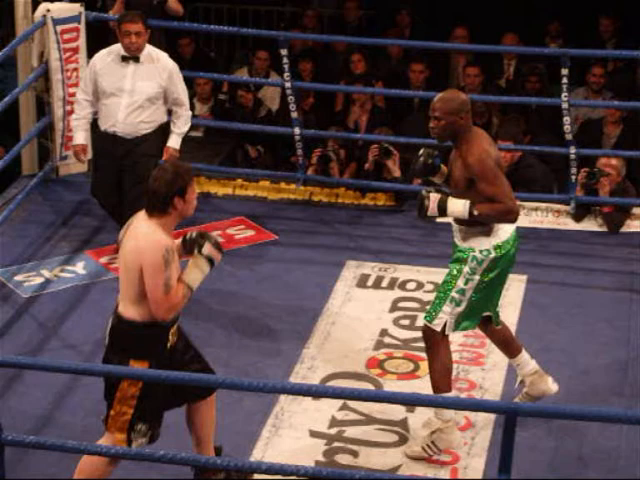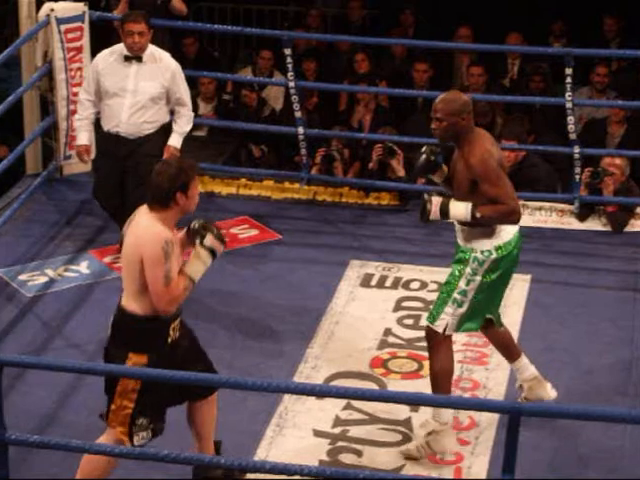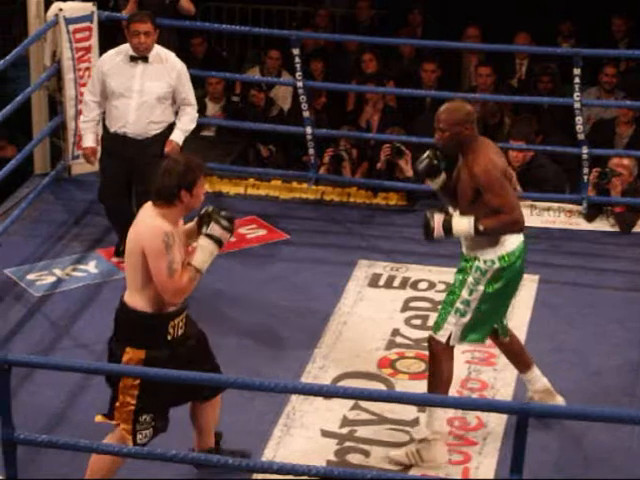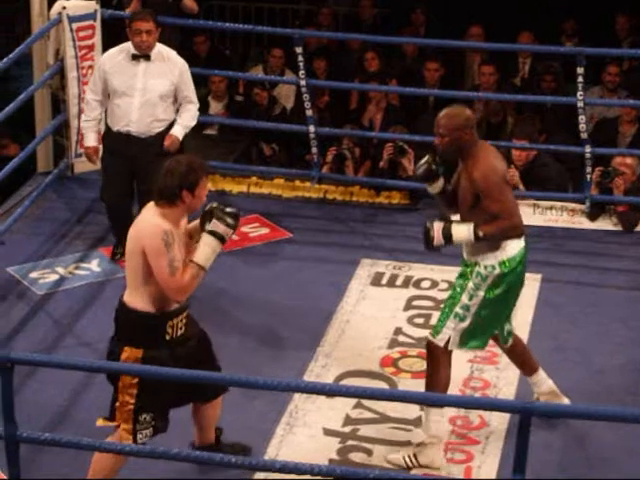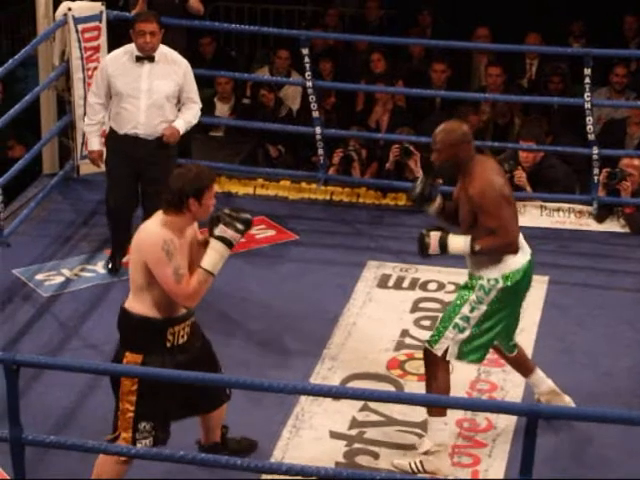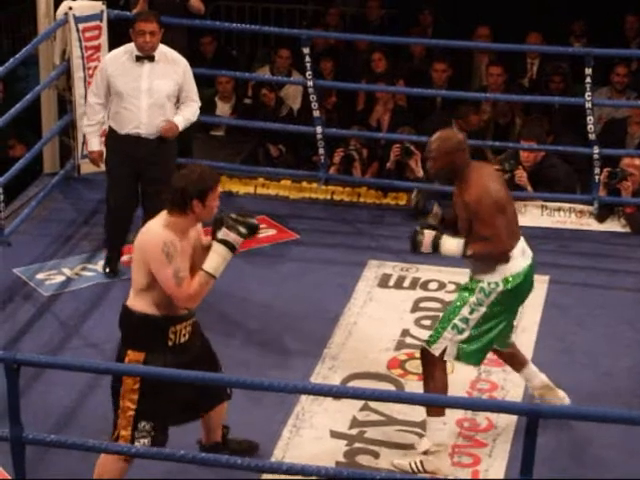
dt=0.2s
person 1, frame 1
left shoulder: (476, 154)
right shoulder: (466, 140)
left elbow: (509, 209)
left wrist: (448, 205)
left hip: (485, 251)
right hip: (487, 244)
left knee: (434, 329)
right knee: (483, 316)
left ankle: (444, 428)
right ankle: (536, 379)
person 1, frame 2
left shoulder: (478, 155)
right shoulder: (468, 142)
left elbow: (511, 210)
left wrist: (450, 210)
right wrist: (438, 172)
left hip: (488, 252)
right hip: (490, 245)
left knee: (437, 331)
right knee: (485, 318)
left ankle: (441, 432)
right ankle: (535, 385)
person 1, frame 3
left shoulder: (483, 165)
right shoulder: (471, 151)
left elbow: (515, 220)
right elbow: (460, 198)
left wrist: (453, 224)
right wrist: (435, 177)
left hip: (491, 261)
right hip: (499, 255)
left knee: (440, 341)
right knee: (494, 328)
left ankle: (433, 442)
right ankle: (544, 394)
person 1, frame 4
left shoulder: (483, 171)
right shoulder: (474, 155)
left elbow: (514, 226)
right elbow: (458, 202)
left wrist: (454, 232)
right wrist: (435, 182)
left hip: (492, 266)
right hip: (503, 260)
left knee: (438, 345)
right knee: (500, 332)
left ankle: (431, 446)
right ankle: (550, 395)
person 1, frame 5
left shoulder: (481, 186)
right shoulder: (476, 167)
left elbow: (509, 241)
right elbow: (460, 216)
left wrist: (449, 243)
right wrist: (432, 201)
left hip: (497, 279)
right hip: (512, 271)
left knee: (435, 353)
right knee: (499, 341)
right ankle: (553, 397)
person 1, frame 6
left shoulder: (477, 193)
right shoulder: (477, 171)
left elbow: (500, 251)
right elbow: (467, 225)
left wrist: (443, 243)
right wrist: (433, 216)
left hip: (499, 281)
right hip: (518, 270)
left knee: (433, 354)
right knee: (495, 337)
right ankle: (546, 391)
person 2, frame 1
left shoulder: (142, 219)
right shoulder: (156, 244)
right elbow: (165, 308)
left wrist: (183, 247)
right wrist: (201, 264)
left hip: (155, 332)
right hip: (139, 342)
left knee: (203, 390)
right knee: (121, 437)
person 2, frame 2
left shoulder: (148, 214)
right shoulder: (156, 236)
right elbow: (168, 300)
left wrist: (189, 237)
right wrist: (204, 255)
left hip: (163, 327)
right hip: (141, 336)
left knee: (205, 388)
right knee: (124, 432)
person 2, frame 3
left shoulder: (160, 211)
right shoulder: (157, 230)
right elbow: (174, 292)
left wrist: (198, 228)
right wrist: (210, 244)
left hip: (172, 323)
right hip: (145, 332)
left knee: (210, 387)
right knee: (129, 431)
left ankle: (206, 451)
person 2, frame 4
left shoulder: (170, 213)
right shoulder: (155, 228)
right elbow: (179, 289)
left wrist: (203, 227)
right wrist: (213, 239)
left hip: (175, 322)
right hip: (144, 332)
left knee: (211, 387)
right knee: (130, 431)
left ankle: (206, 444)
person 2, frame 5
left shoulder: (185, 224)
right shoulder: (156, 238)
right elbow: (188, 296)
left wrist: (215, 236)
right wrist: (221, 245)
left hip: (181, 329)
right hip: (147, 338)
left knee: (215, 394)
right knee: (131, 439)
left ankle: (213, 443)
person 2, frame 6
left shoulder: (191, 225)
right shoulder: (159, 239)
left elbow: (196, 269)
right elbow: (188, 297)
left wrist: (228, 237)
right wrist: (224, 248)
left hip: (182, 329)
right hip: (147, 337)
left knee: (215, 392)
right knee: (131, 436)
left ankle: (214, 443)
person 3, frame 1
left shoulder: (165, 65)
right shoulder: (100, 60)
left elbow: (181, 107)
right elbow: (85, 101)
left wrist: (174, 142)
right wrist: (80, 137)
left hip: (145, 143)
right hip: (106, 140)
left knee: (137, 204)
right knee: (104, 194)
person 3, frame 2
left shoulder: (167, 65)
right shoulder: (103, 60)
left elbow: (183, 106)
right elbow: (87, 101)
left wrist: (175, 140)
right wrist: (82, 137)
left hip: (148, 144)
right hip: (109, 141)
left knee: (141, 202)
right knee: (106, 194)
person 3, frame 3
left shoulder: (173, 65)
right shoulder: (108, 61)
left elbow: (188, 106)
right elbow: (92, 101)
left wrist: (177, 137)
right wrist: (88, 138)
left hip: (154, 144)
right hip: (115, 142)
left knee: (149, 203)
right knee: (110, 197)
right ankle: (126, 237)
person 3, frame 4
left shoulder: (175, 63)
right shoulder: (110, 59)
left elbow: (189, 103)
right elbow: (94, 100)
left wrist: (178, 131)
right wrist: (90, 137)
left hip: (156, 143)
right hip: (117, 141)
left knee: (152, 201)
right knee: (113, 198)
right ankle: (122, 241)
person 3, frame 5
left shoulder: (178, 64)
right shoulder: (112, 61)
left elbow: (192, 104)
right elbow: (96, 103)
left wrist: (179, 126)
right wrist: (93, 141)
left hip: (160, 146)
right hip: (121, 144)
left knee: (157, 206)
right knee: (118, 203)
right ankle: (118, 250)
person 3, frame 6
left shoulder: (178, 63)
right shoulder: (112, 61)
left elbow: (191, 102)
right elbow: (96, 103)
left wrist: (178, 122)
right wrist: (93, 141)
left hip: (160, 146)
right hip: (121, 144)
left knee: (157, 206)
right knee: (118, 204)
right ankle: (113, 254)
